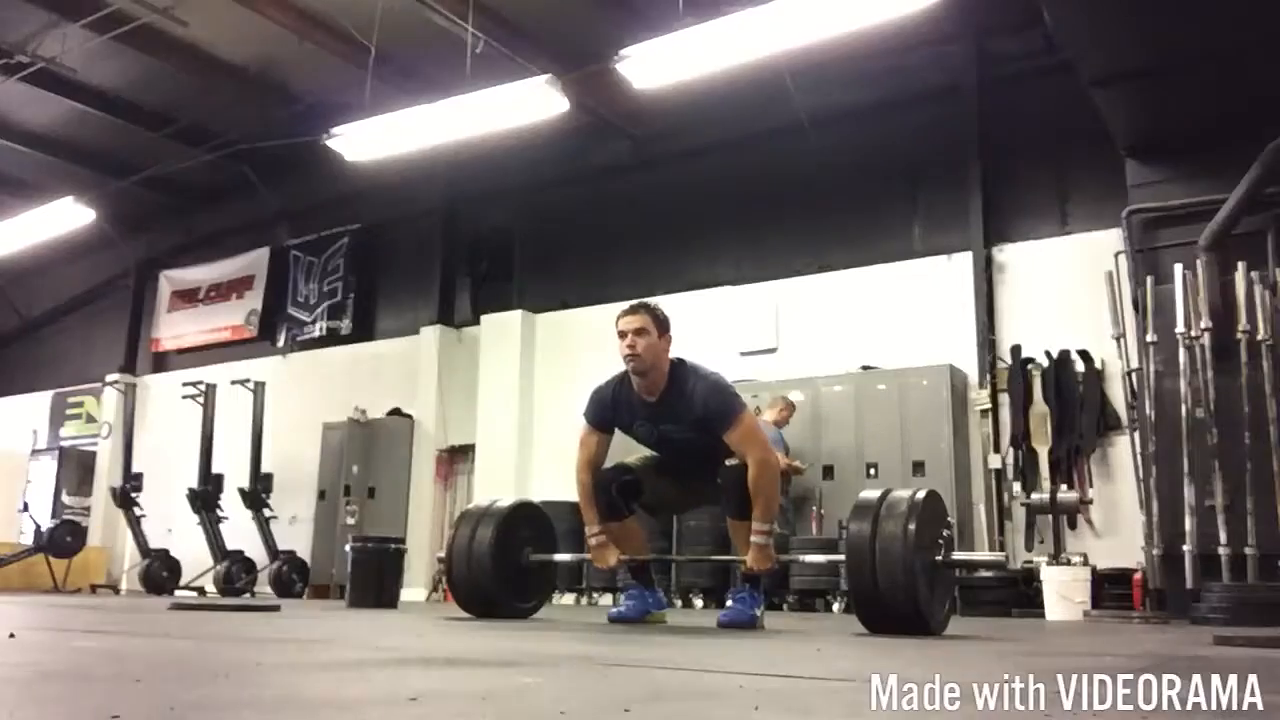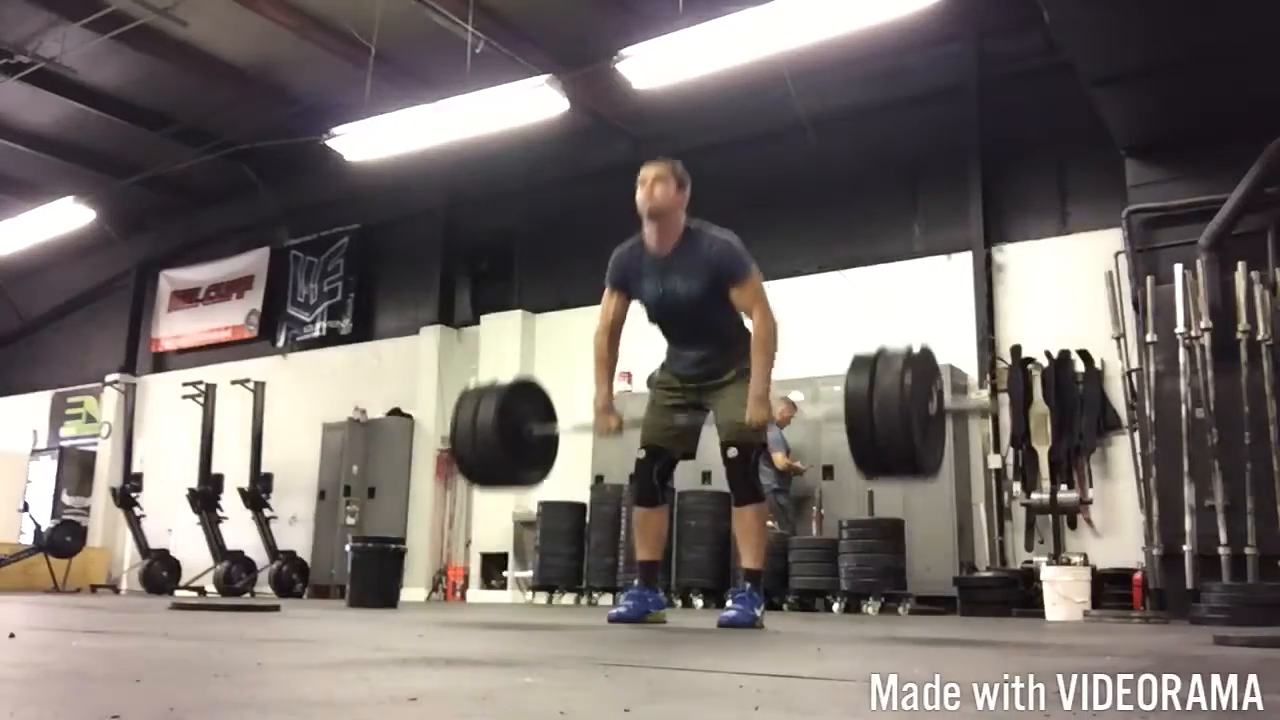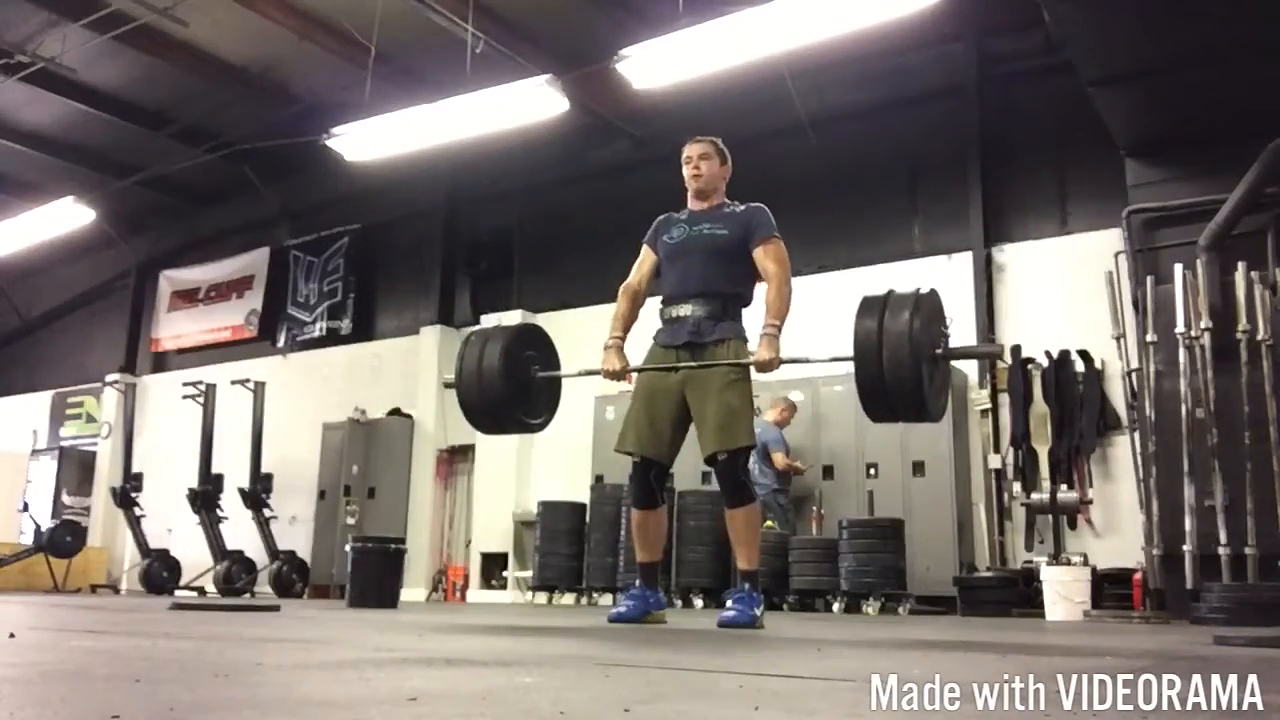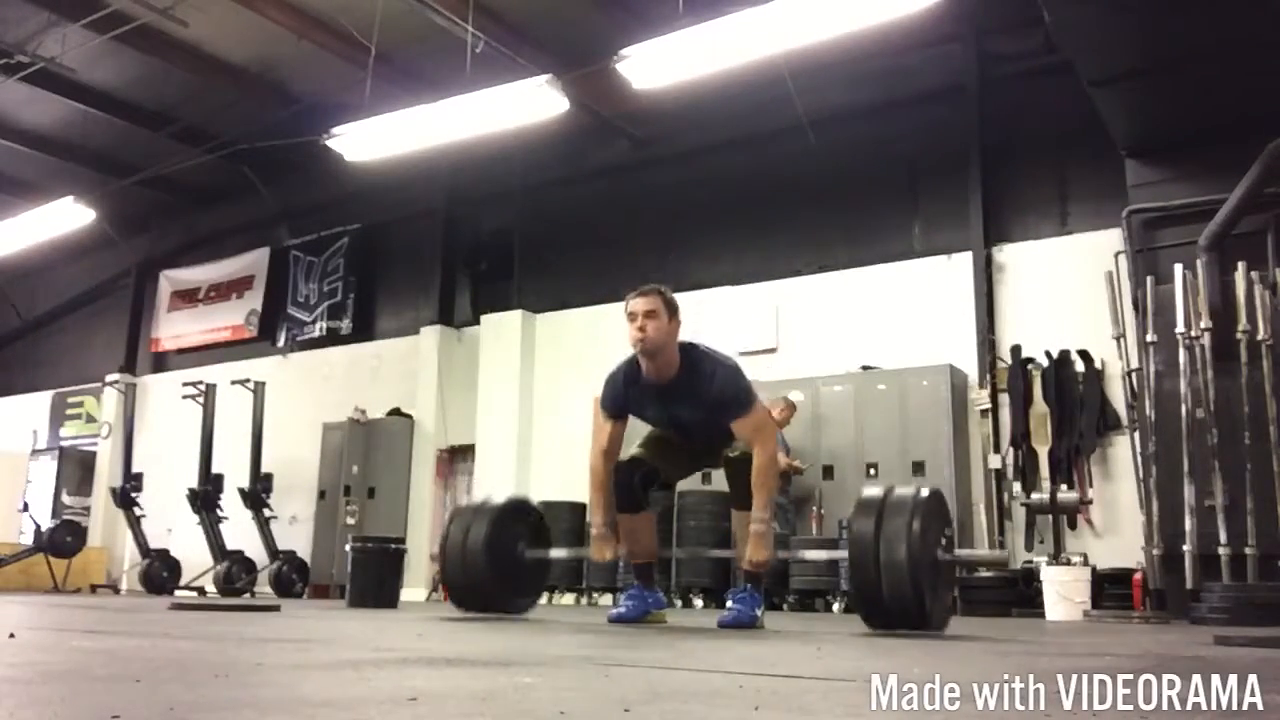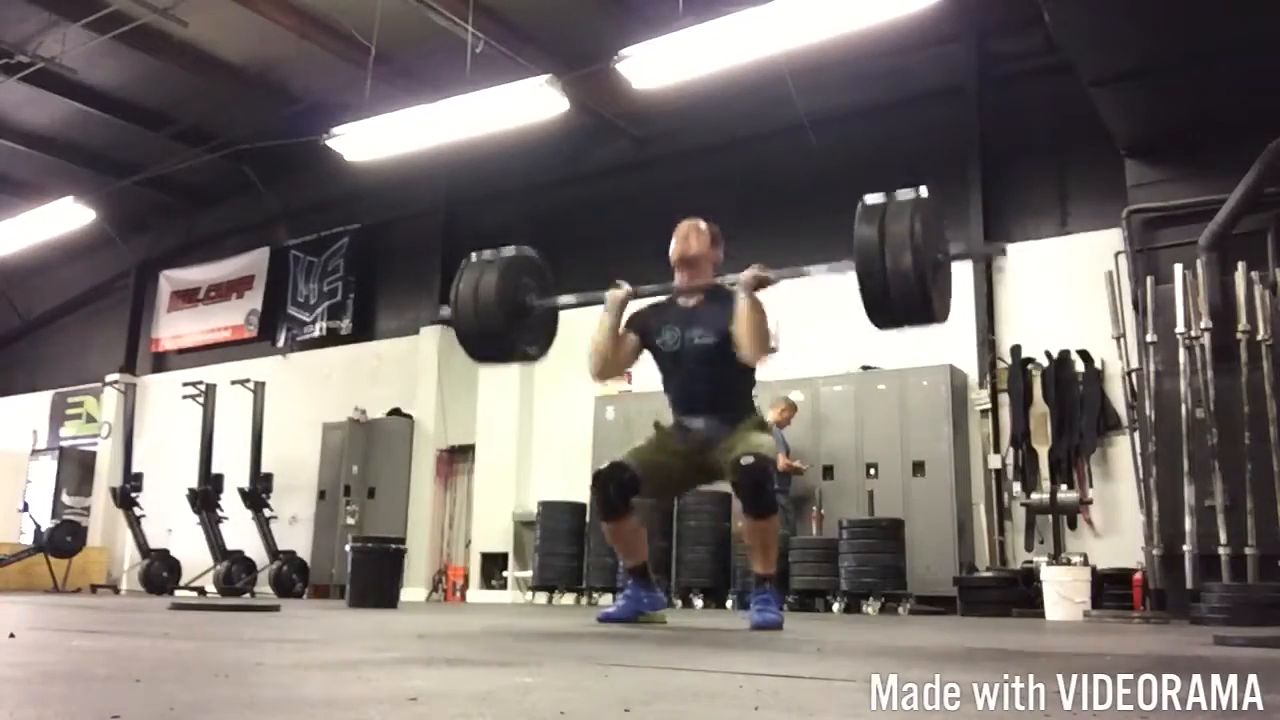
dt=1s
person 1, frame 1
left shoulder: (704, 389)
right shoulder: (609, 397)
left elbow: (764, 458)
right elbow: (586, 467)
left wrist: (762, 539)
right wrist: (596, 537)
left hip: (722, 470)
right hip: (674, 472)
left knee: (738, 474)
right knee: (607, 484)
left ankle: (749, 594)
right ankle: (646, 591)
person 1, frame 2
left shoulder: (717, 248)
right shoulder: (627, 258)
left elbow: (761, 317)
right elbow: (607, 331)
left wrist: (759, 394)
right wrist: (604, 400)
left hip: (731, 367)
right hip: (677, 371)
left knee: (740, 465)
right knee: (649, 470)
left ankle: (750, 594)
right ankle: (647, 591)
person 1, frame 3
left shoulder: (748, 218)
right shoulder: (663, 226)
left elbow: (777, 277)
right elbow: (633, 286)
left wrist: (769, 336)
right wrist: (614, 343)
left hip: (719, 346)
right hip: (663, 350)
left knee: (730, 467)
right knee: (645, 471)
left ankle: (748, 593)
right ankle: (647, 590)
person 1, frame 4
left shoulder: (717, 374)
right shoulder: (622, 381)
left elbow: (765, 446)
right elbow: (603, 453)
left wrist: (760, 530)
right wrist: (600, 529)
left hip: (733, 436)
right hip: (679, 438)
right knee: (627, 474)
left ankle: (749, 595)
right ankle: (645, 591)
person 1, frame 5
left shoulder: (733, 301)
right shoulder: (653, 316)
left elbow: (753, 353)
right elbow: (602, 367)
left wrist: (748, 290)
right wrist: (615, 306)
left hip: (736, 431)
right hip: (683, 436)
left knee: (752, 472)
right knee: (610, 481)
left ankle: (764, 592)
right ankle: (643, 590)
